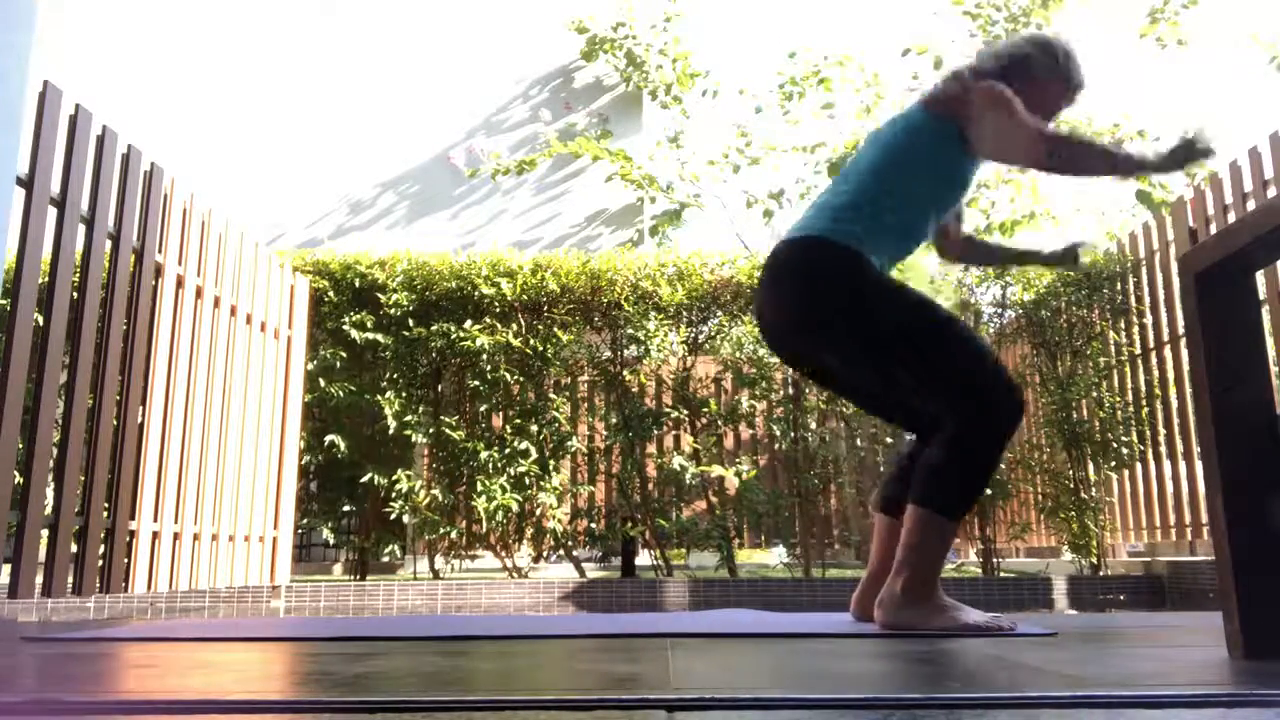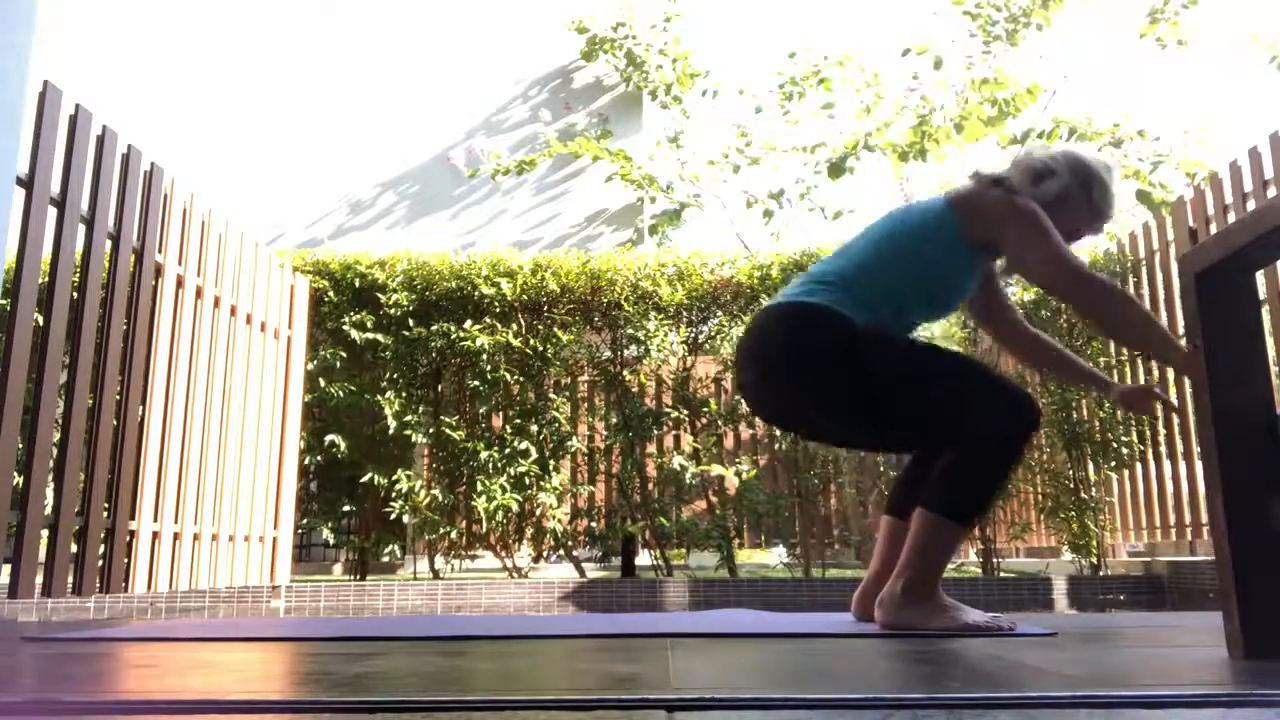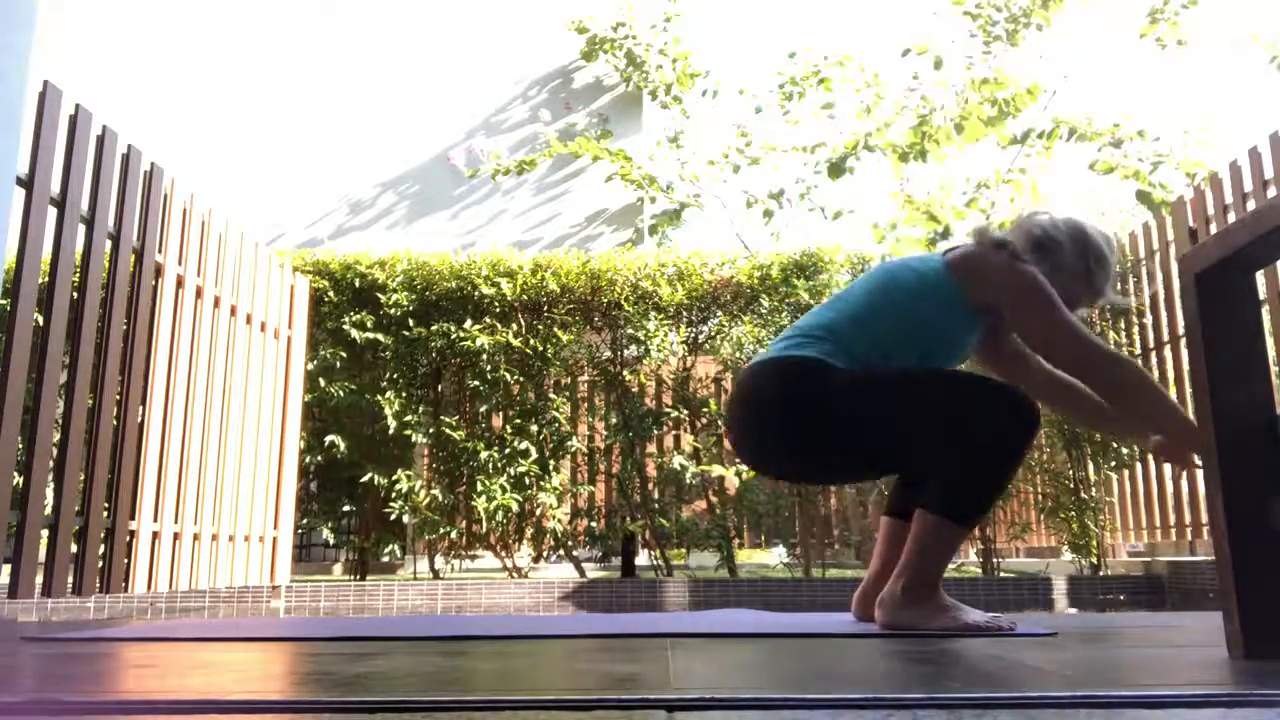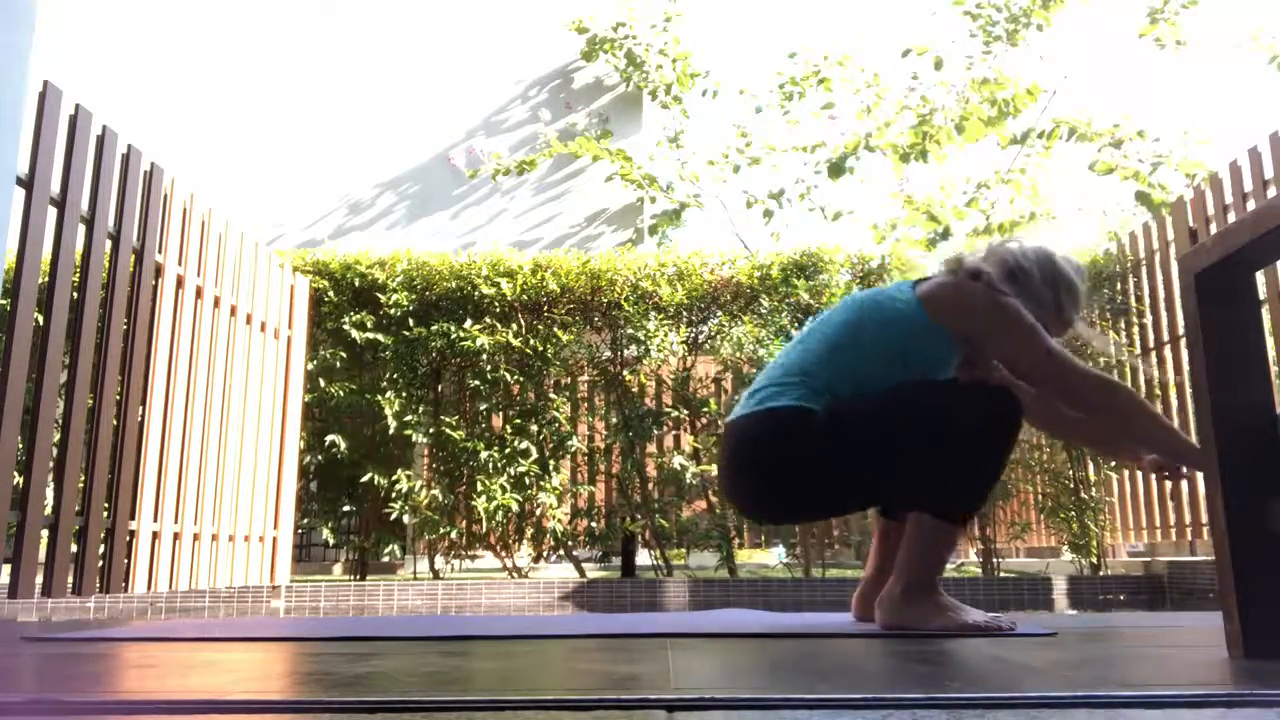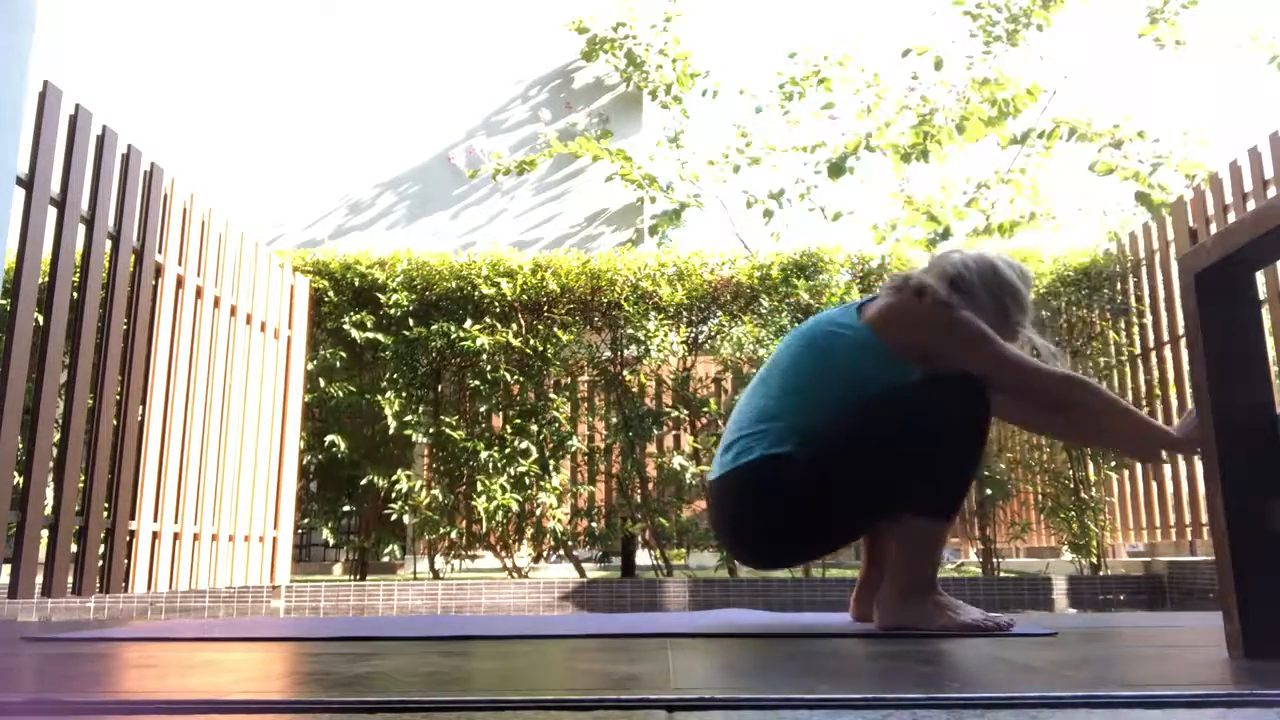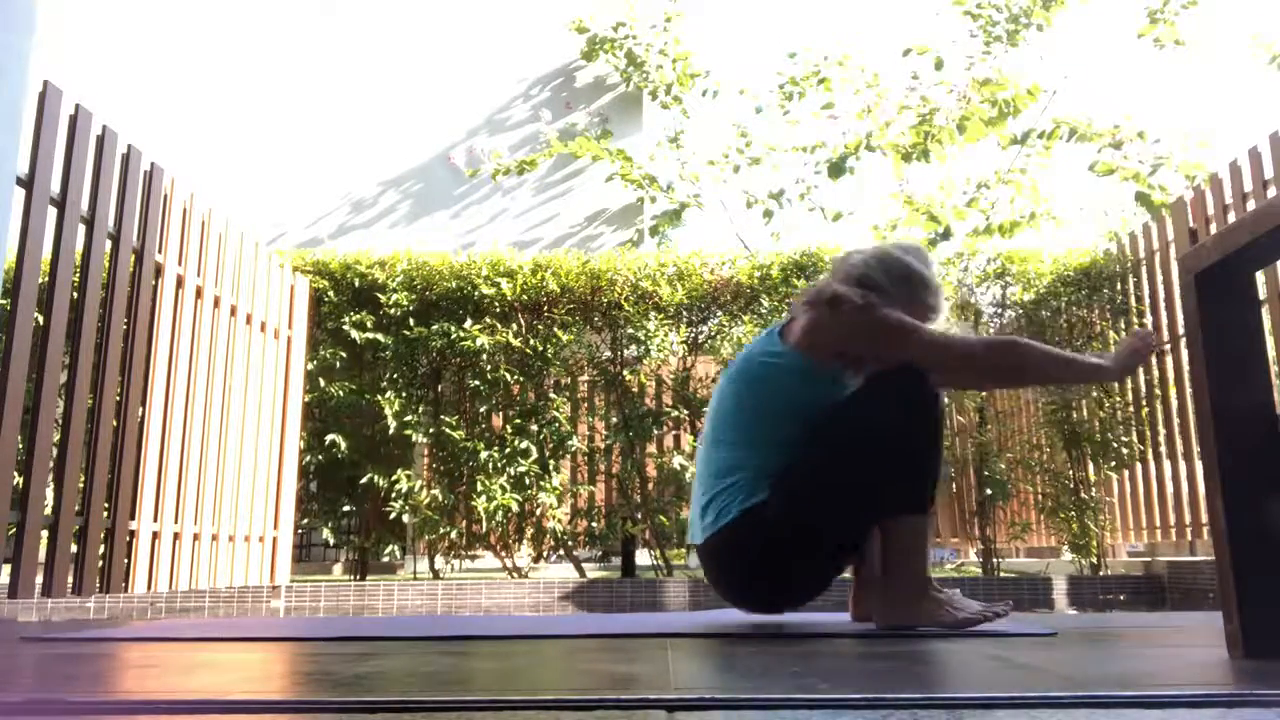
dt=0.2s
person 1, frame 1
left shoulder: (943, 125)
right shoulder: (978, 99)
left elbow: (955, 244)
right elbow: (1045, 150)
left wrist: (1041, 257)
right wrist: (1153, 163)
left hip: (794, 294)
right hip: (826, 283)
left knee: (952, 423)
right knee: (989, 406)
left ankle: (881, 585)
right ankle: (909, 594)
person 1, frame 2
left shoulder: (974, 239)
right shoulder: (1003, 211)
left elbow: (1017, 333)
right elbow: (1092, 298)
left wrist: (1110, 387)
right wrist: (1192, 363)
left hip: (782, 357)
right hip: (805, 348)
left knee: (954, 432)
right knee: (1005, 418)
left ankle: (880, 586)
right ankle: (910, 596)
person 1, frame 3
left shoulder: (978, 293)
right shoulder: (1003, 274)
left elbow: (1043, 379)
right elbow: (1104, 371)
left wrist: (1144, 437)
right wrist: (1202, 439)
left hip: (775, 407)
right hip: (795, 403)
left knee: (952, 432)
right knee: (1005, 419)
left ankle: (879, 587)
right ankle: (911, 596)
person 1, frame 4
left shoulder: (953, 319)
right shoulder: (973, 300)
left elbow: (1034, 402)
right elbow: (1090, 393)
left wrist: (1139, 455)
right wrist: (1196, 454)
left hip: (764, 450)
right hip: (779, 451)
left knee: (938, 429)
right knee: (987, 415)
left ankle: (879, 588)
right ankle: (911, 597)
person 1, frame 5
left shoulder: (903, 330)
right shoulder: (922, 314)
left elbow: (1012, 400)
right elbow: (1054, 390)
left wrist: (1132, 441)
right wrist: (1170, 440)
left hip: (751, 498)
right hip: (766, 500)
left knee: (916, 430)
right knee: (956, 407)
left ankle: (879, 589)
right ankle: (910, 598)
person 1, frame 6
left shoulder: (825, 342)
right shoulder: (841, 322)
left elbow: (955, 365)
right elbow: (984, 358)
right wrist: (1103, 367)
left hip: (742, 546)
right hip: (756, 551)
left knee: (878, 435)
right knee: (905, 399)
left ankle: (877, 589)
right ankle: (906, 593)
